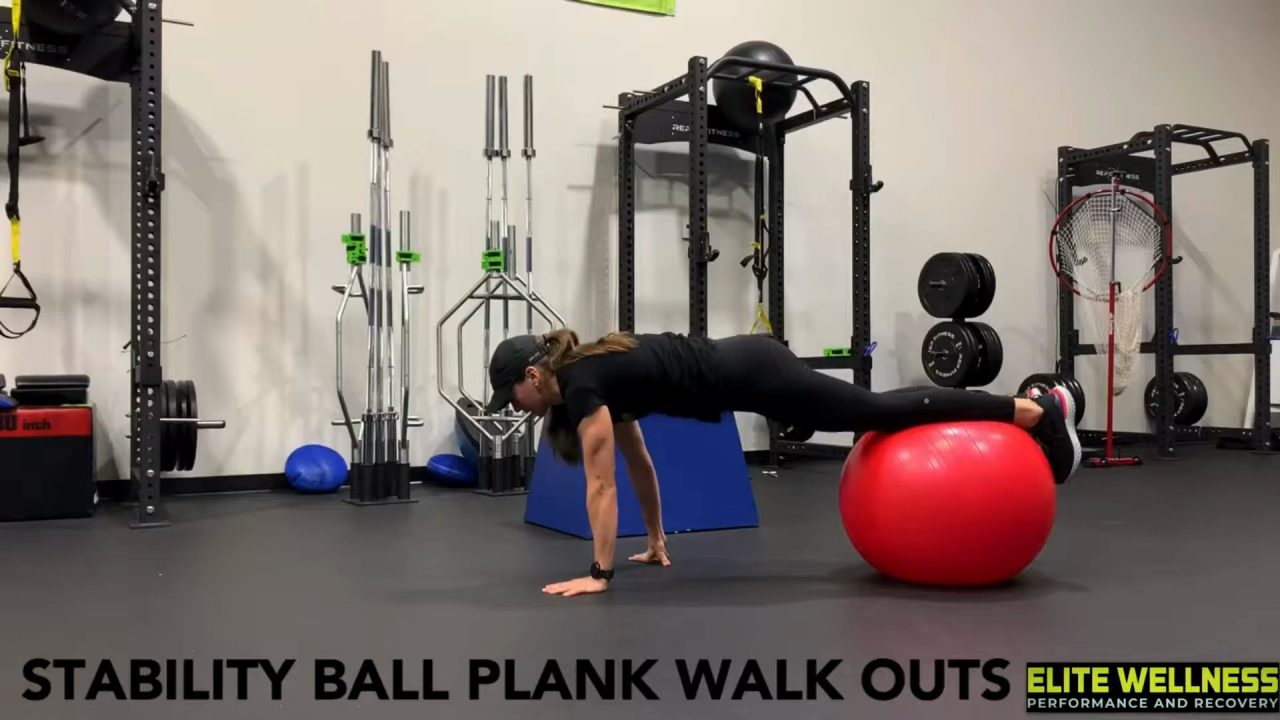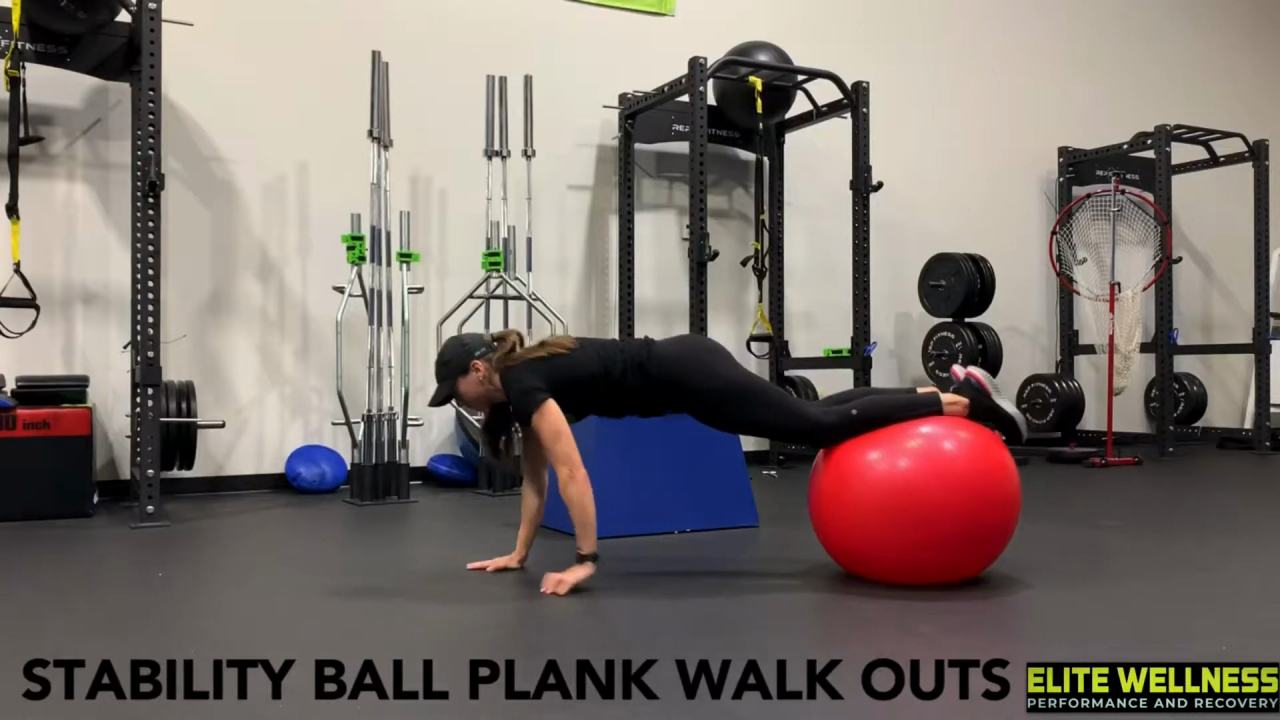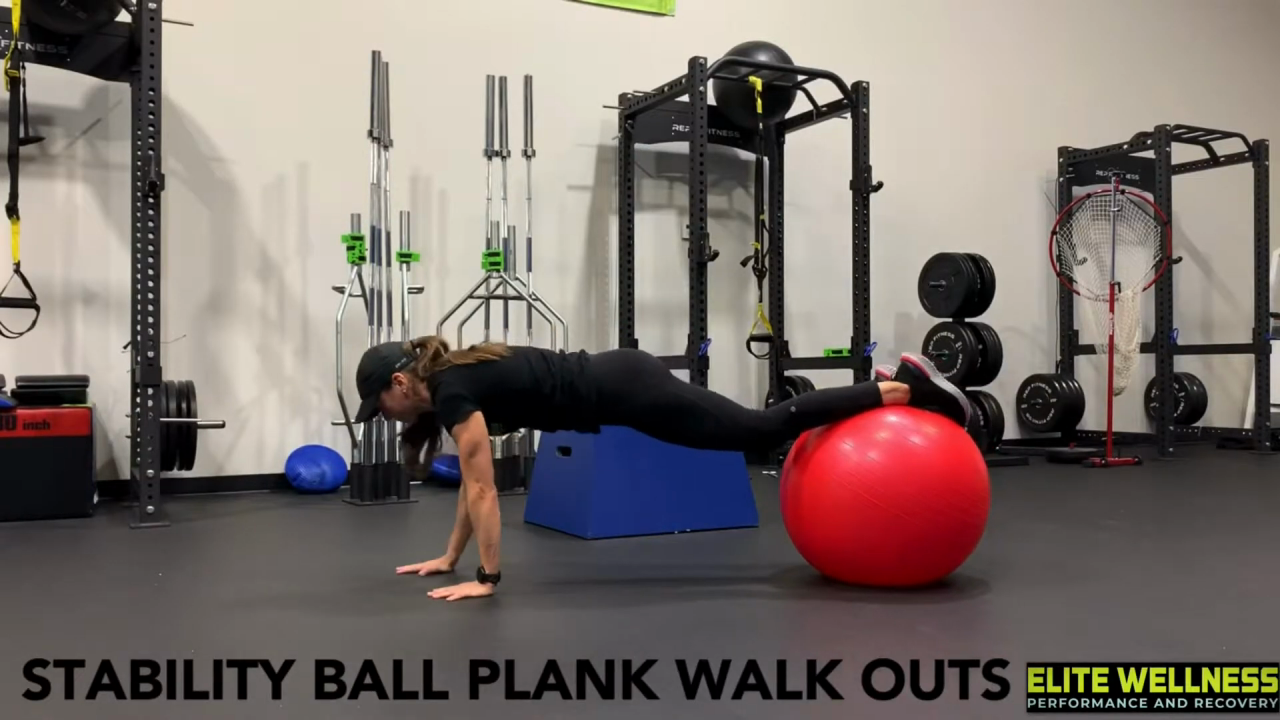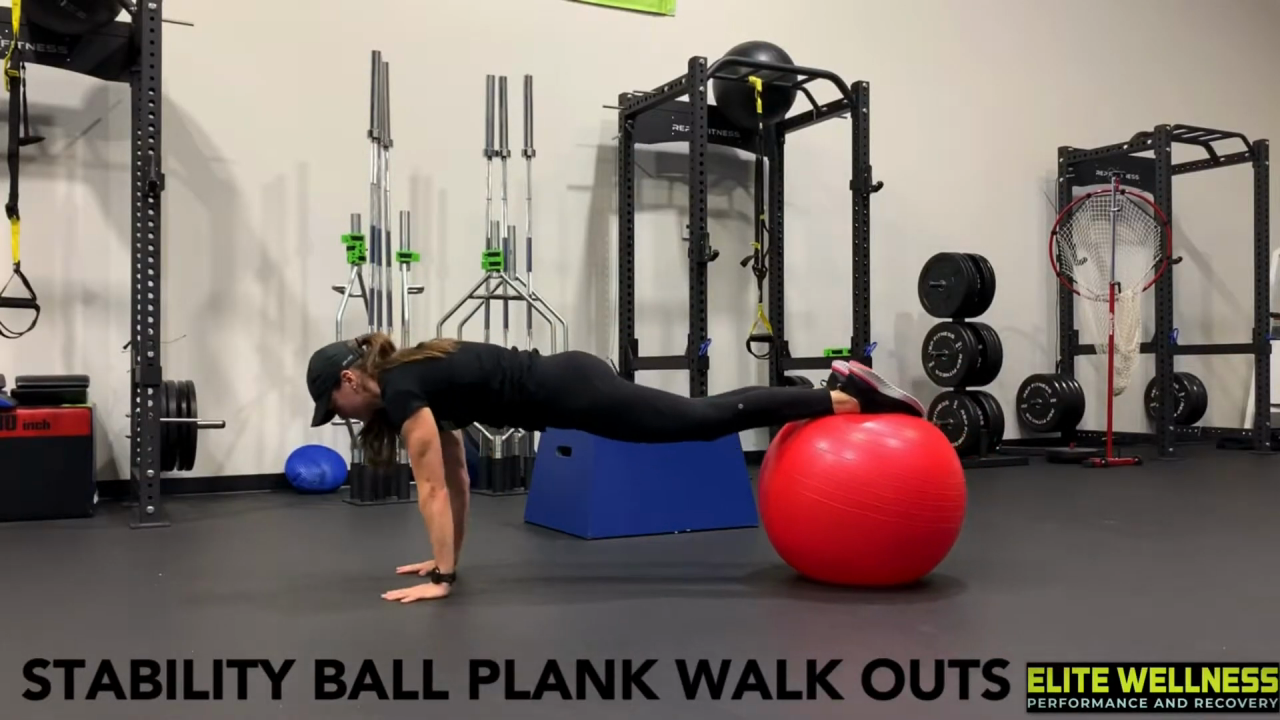
dt=1s
person 1, frame 1
left shoulder: (580, 384)
right shoulder: (596, 376)
left elbow: (601, 485)
right elbow: (639, 463)
left wrist: (599, 572)
right wrist: (657, 539)
left hip: (749, 376)
right hip: (743, 364)
left knee: (884, 412)
right knee: (880, 412)
left ankle: (1038, 413)
right ankle: (1025, 407)
person 1, frame 2
left shoulder: (523, 382)
right shoulder: (525, 382)
left elbow: (571, 471)
right elbow: (534, 477)
left wrist: (586, 558)
right wrist: (518, 554)
left hip: (687, 373)
right hip: (683, 373)
left knee: (824, 426)
right knee: (814, 416)
left ankle: (966, 401)
right ankle: (943, 388)
person 1, frame 3
left shoulder: (451, 393)
right shoulder: (462, 380)
left elbow: (480, 489)
right elbow: (478, 487)
left wrist: (487, 577)
right wrist: (448, 557)
left hip: (622, 391)
right hip: (619, 377)
left knee: (764, 429)
right knee: (760, 427)
left ankle: (906, 387)
right ankle: (884, 387)
person 1, frame 4
left shoulder: (400, 389)
right shoulder: (420, 379)
left elbow: (432, 488)
right elbow: (457, 478)
left wrist: (442, 577)
right wrist: (449, 558)
left hip: (571, 393)
right hip: (570, 381)
left knee: (709, 419)
right knee: (707, 414)
left ankle: (851, 399)
right ankle: (836, 389)
